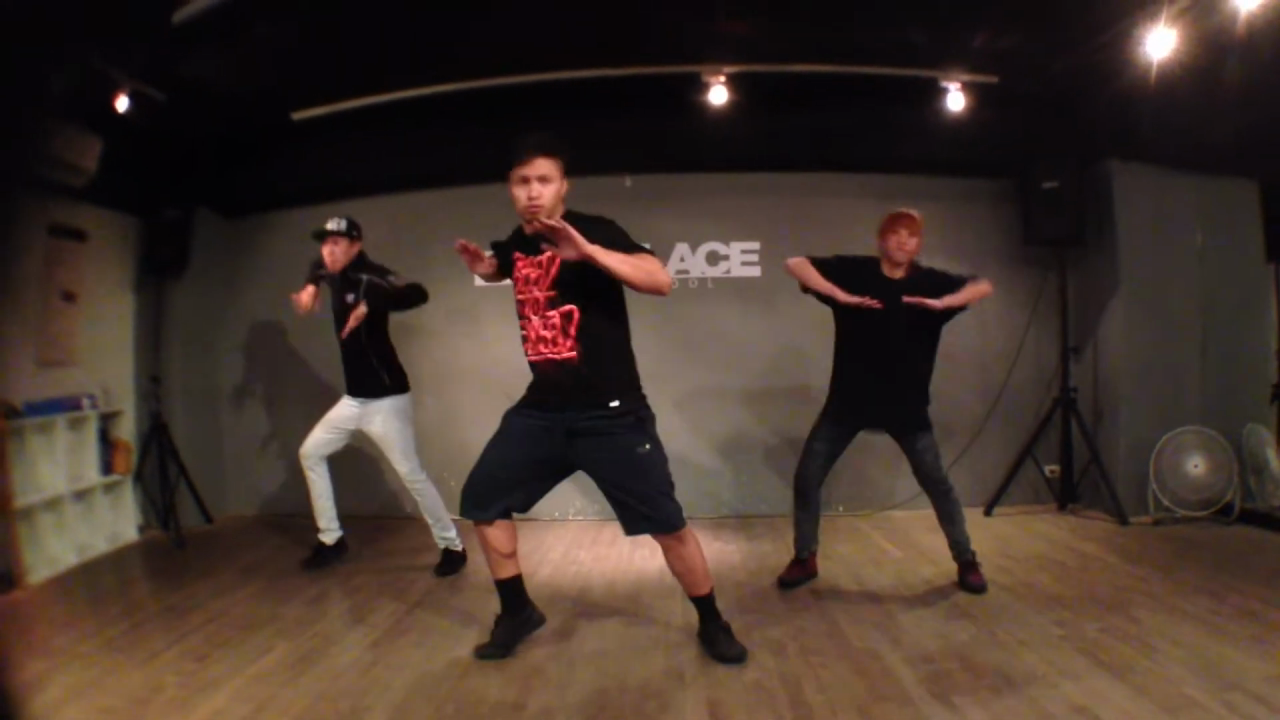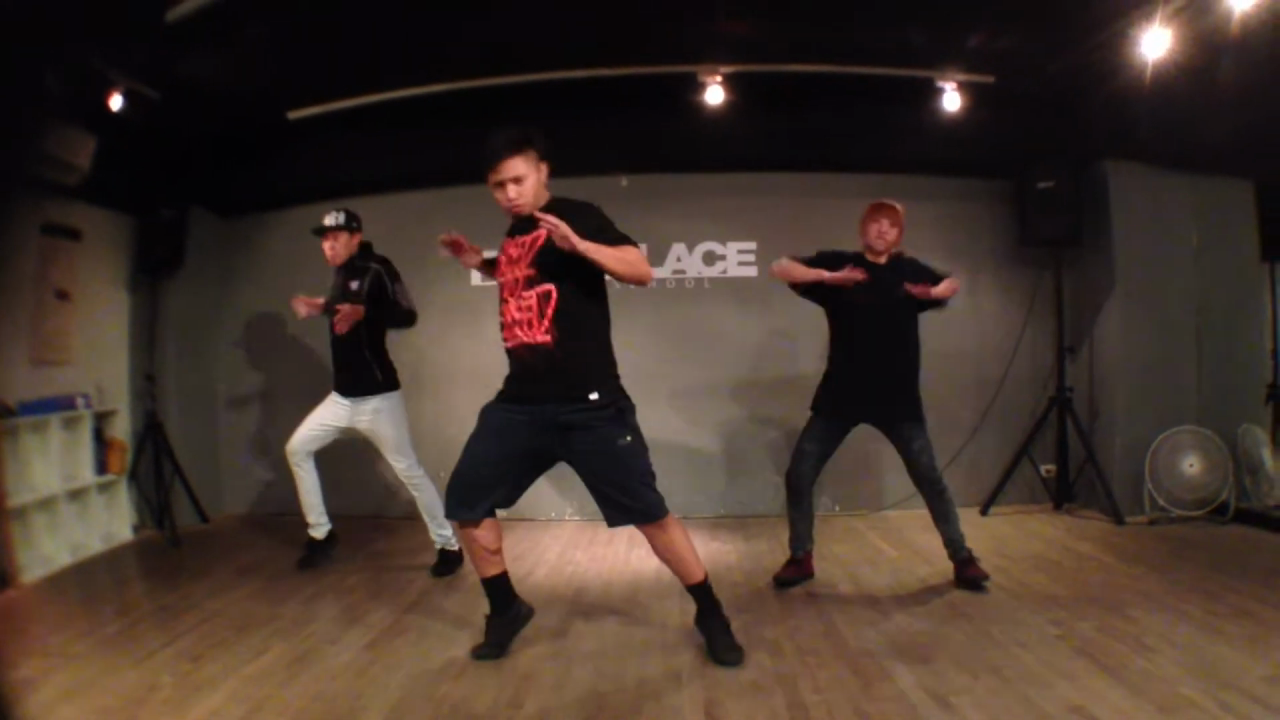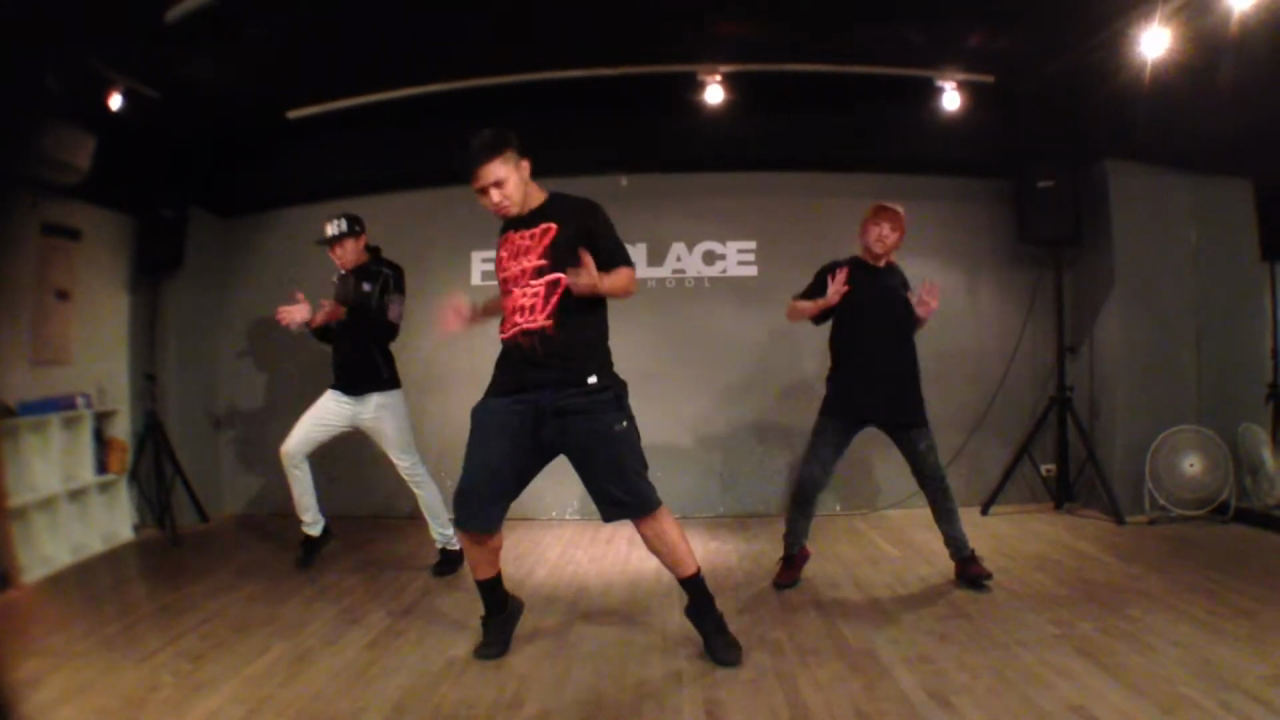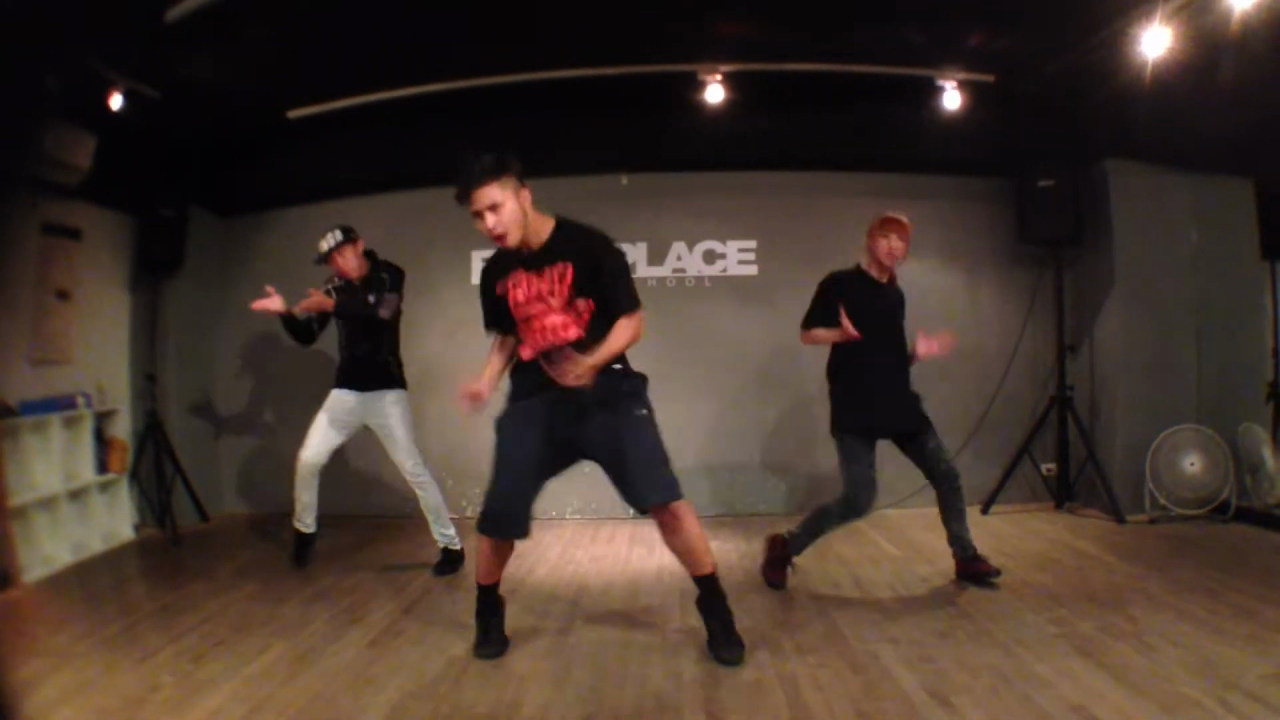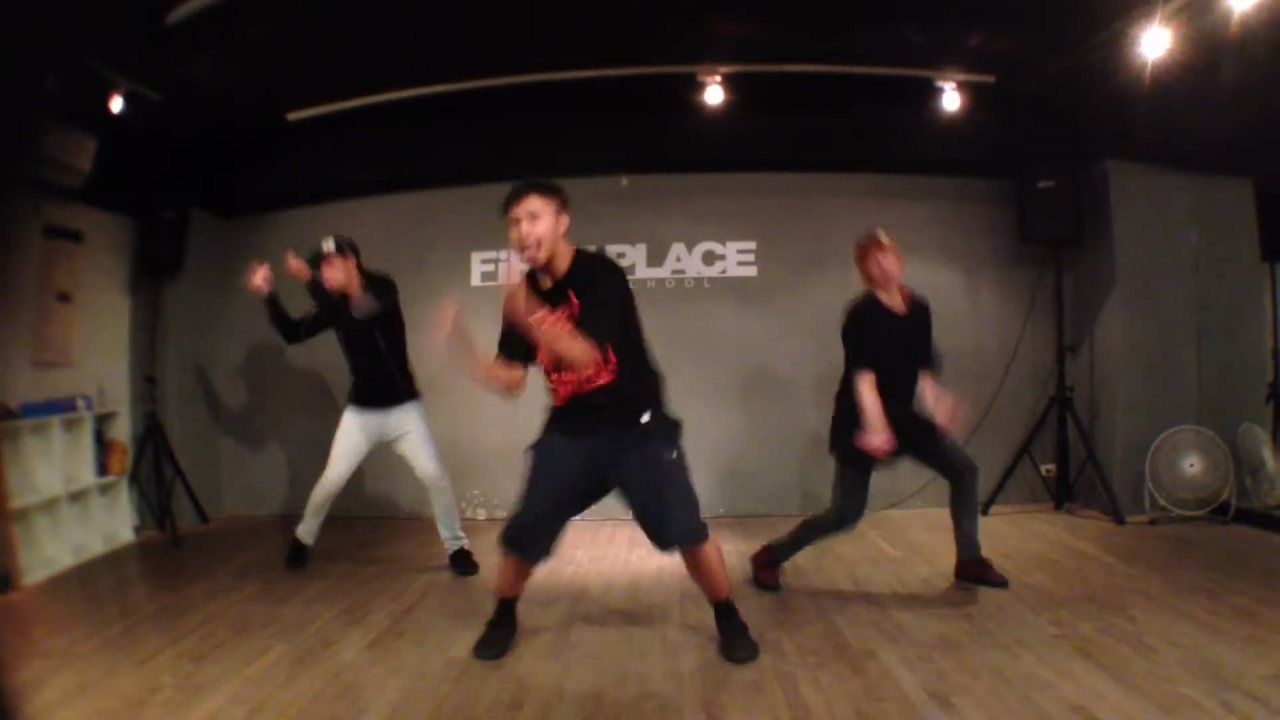
dt=0.2s
person 1, frame 1
left shoulder: (591, 231)
right shoulder: (519, 241)
left elbow: (660, 280)
left wrist: (588, 251)
right wrist: (486, 267)
left hip: (609, 411)
right hip: (542, 410)
left knee: (666, 523)
right knee: (481, 502)
left ankle: (712, 622)
right ankle: (517, 612)
person 1, frame 2
left shoulder: (574, 216)
right shoulder: (515, 231)
left elbow: (639, 270)
left wrist: (580, 245)
right wrist: (480, 263)
left hip: (587, 402)
right hip: (518, 403)
left knee: (648, 511)
right knee: (465, 503)
left ankle: (711, 615)
right ankle: (505, 610)
person 1, frame 3
left shoulder: (579, 214)
right shoulder: (508, 232)
left elbow: (626, 278)
left wrist: (593, 284)
right wrist: (476, 310)
left hip: (584, 390)
right hip: (511, 395)
left knee: (639, 504)
right knee: (474, 511)
left ankle: (705, 611)
right ankle: (498, 609)
person 1, frame 4
left shoulder: (589, 245)
right shoulder: (496, 272)
left elbow: (632, 318)
left wrist: (592, 361)
right wrist: (486, 379)
left hip: (606, 391)
right hip: (534, 400)
left knee: (664, 500)
right knee: (500, 513)
left ankle: (716, 612)
right ankle: (489, 613)
person 1, frame 5
left shoulder: (602, 277)
right shoulder: (526, 295)
left elbow: (583, 355)
right elbow: (511, 382)
left wrist: (533, 320)
right wrist: (465, 353)
left hip: (640, 427)
right hip: (571, 433)
left knee: (687, 534)
right knee: (525, 533)
left ankle: (729, 622)
right ankle: (503, 618)
person 2, frame 1
left shoulder: (927, 281)
right shoulder: (853, 270)
left elbow: (982, 286)
right elbow: (794, 264)
left wrist: (940, 303)
right wrist: (839, 295)
left hip: (905, 401)
right hip: (848, 398)
left knee: (936, 480)
right knee: (807, 476)
left ankle: (966, 561)
right ankle: (805, 557)
person 2, frame 2
left shoulder: (907, 268)
right shoulder: (839, 262)
left elbow: (951, 284)
right elbow: (780, 268)
left wrist: (933, 292)
right wrist: (827, 276)
left hip: (897, 395)
right hip: (840, 394)
left knee: (929, 477)
right knee: (799, 475)
left ankle: (962, 558)
right ankle: (801, 557)
person 2, frame 3
left shoulder: (898, 278)
right shoulder: (839, 271)
right elbow: (795, 312)
left wrist: (921, 315)
right wrist: (827, 301)
left hip: (900, 396)
right hip: (847, 396)
left knee: (933, 477)
right knee: (809, 479)
left ankle: (963, 557)
right ankle: (794, 554)
person 2, frame 4
left shoulder: (894, 293)
right shoulder: (841, 284)
right elbow: (809, 334)
left wrist: (919, 349)
right wrist: (841, 334)
left hip: (900, 404)
right hip: (856, 407)
left knee: (946, 475)
right knee: (857, 501)
left ankle: (966, 557)
right ankle: (783, 549)
person 2, frame 5
left shoulder: (919, 310)
right shoulder: (863, 315)
left elbow: (922, 369)
right elbow: (862, 374)
left wrist: (934, 401)
right wrist: (873, 425)
left hip: (906, 419)
right hip: (859, 422)
left knee: (964, 470)
right knee: (845, 514)
left ankle: (970, 561)
right ankle: (770, 555)
person 3, frame 1
left shoulder: (370, 276)
right shoulder: (338, 276)
left elbow: (417, 294)
right elbow: (318, 266)
left wrist: (367, 308)
right wrist: (311, 285)
left hip: (386, 397)
right hip: (354, 398)
left knee: (410, 472)
right knee: (310, 453)
left ankle: (452, 546)
right ankle: (331, 540)
person 3, frame 2
left shoulder: (377, 269)
right shoulder: (343, 273)
left elbow: (406, 316)
left wrist: (364, 312)
right wrist: (323, 307)
left hip: (377, 395)
right hip: (342, 395)
left knee: (408, 469)
right knee: (297, 448)
left ankle: (449, 546)
right ankle: (321, 533)
person 3, frame 3
left shoulder: (388, 274)
right shoulder: (342, 282)
left elbow: (388, 332)
left wrist: (344, 313)
right wrist: (312, 318)
left hip: (381, 394)
right hip: (340, 394)
left knee: (411, 468)
right knee: (291, 451)
left ankle: (450, 545)
right ankle: (314, 530)
person 3, frame 4
left shoulder: (391, 276)
right shoulder: (335, 288)
left elbow: (381, 323)
right elbow: (306, 335)
left wrist: (335, 305)
right wrist: (284, 312)
left hip: (388, 393)
right hip: (346, 392)
left knee: (413, 470)
right knee: (308, 461)
left ankle: (449, 544)
right ankle: (305, 530)
person 3, frame 5
left shoulder: (383, 288)
right shoulder: (336, 301)
left elbow: (354, 315)
right elbow: (295, 333)
left wrist: (309, 282)
right wrist: (268, 294)
left hip: (402, 408)
right hip: (361, 410)
left knee: (432, 475)
right knee: (333, 481)
left ankle: (458, 547)
right ankle: (304, 537)
